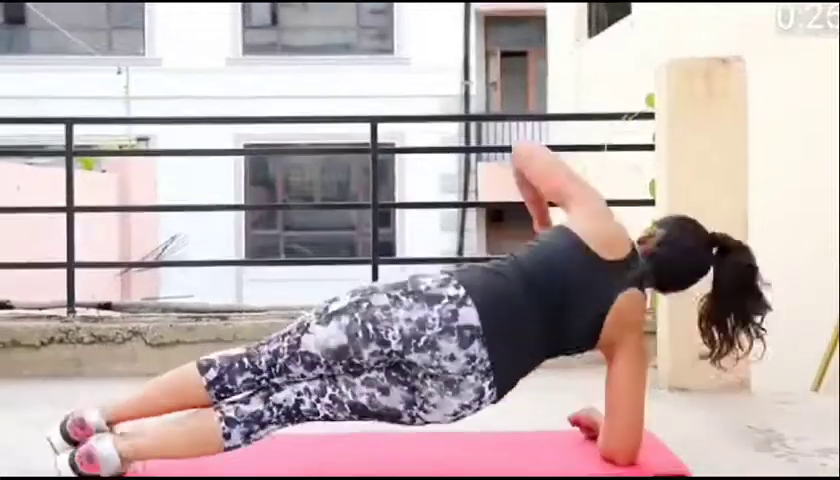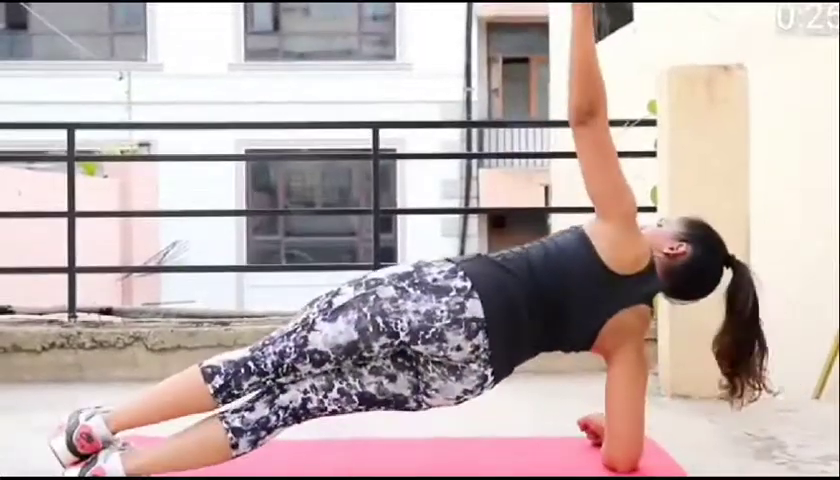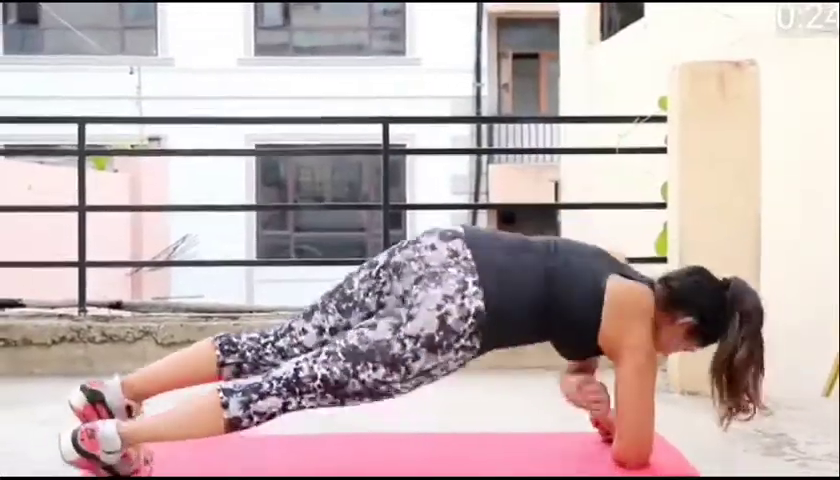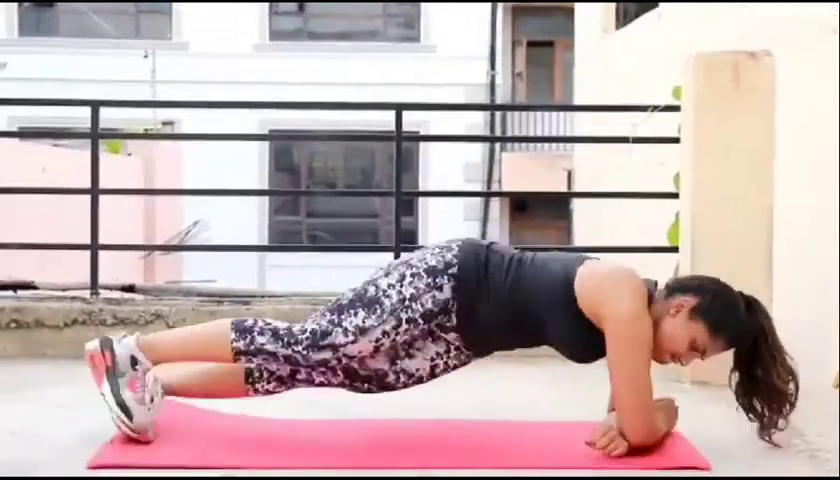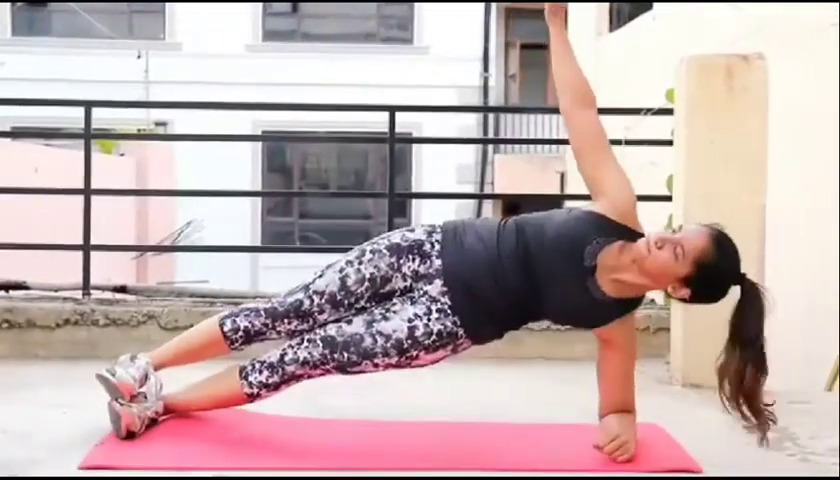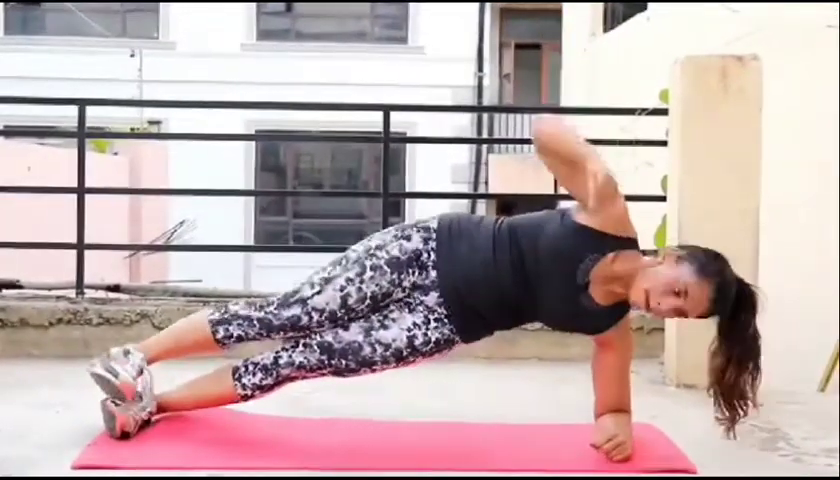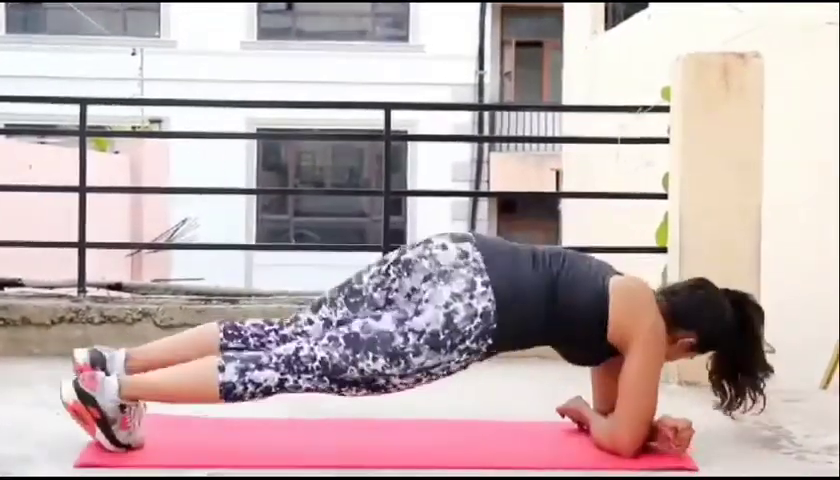
dt=0.7s
person 1, frame 1
left shoulder: (603, 224)
right shoulder: (630, 326)
left elbow: (526, 165)
left wrist: (538, 205)
right wrist: (592, 422)
left hip: (436, 306)
right hip: (459, 386)
left knee: (257, 368)
right knee: (283, 404)
person 1, frame 2
left shoulder: (623, 233)
right shoulder: (630, 334)
left elbow: (587, 116)
left hip: (438, 298)
right hip: (462, 364)
left knee: (263, 369)
right knee: (288, 404)
person 1, frame 3
left shoulder: (622, 287)
right shoulder: (639, 325)
left wrist: (585, 385)
right wrist: (615, 417)
left hip: (440, 249)
right hip: (451, 302)
left knee: (282, 346)
right knee: (302, 384)
left ankle: (117, 390)
person 1, frame 4
left shoulder: (635, 318)
right shoulder: (627, 299)
left elbow: (625, 416)
right elbow: (640, 427)
left wrist: (624, 418)
right wrist: (660, 412)
left hip: (462, 335)
right hip: (447, 278)
left knee: (327, 371)
right knee: (309, 343)
left ankle: (159, 382)
right ankle: (135, 350)
person 1, frame 5
left shoulder: (617, 319)
right shoulder: (618, 207)
left elbow: (618, 404)
right elbow: (579, 109)
left wrist: (621, 424)
left hip: (452, 318)
right hip: (433, 249)
left knee: (312, 356)
right knee: (288, 313)
left ankle: (155, 403)
right ankle: (145, 370)
person 1, frame 6
left shoulder: (617, 327)
right shoulder: (609, 222)
left elbow: (611, 406)
right elbow: (548, 135)
left wrist: (615, 428)
right wrist: (588, 162)
left hip: (446, 320)
right hip: (432, 250)
left knee: (309, 358)
right knee: (288, 317)
left ankle: (148, 402)
right ankle: (135, 359)
person 1, frame 7
left shoulder: (621, 298)
right shoulder: (647, 322)
left elbow: (613, 414)
right elbow: (619, 437)
left wrist: (652, 423)
right wrist: (587, 414)
left hip: (447, 253)
right hip: (461, 303)
left knee: (286, 336)
right knee: (299, 365)
left ankle: (117, 362)
right ankle: (113, 392)
